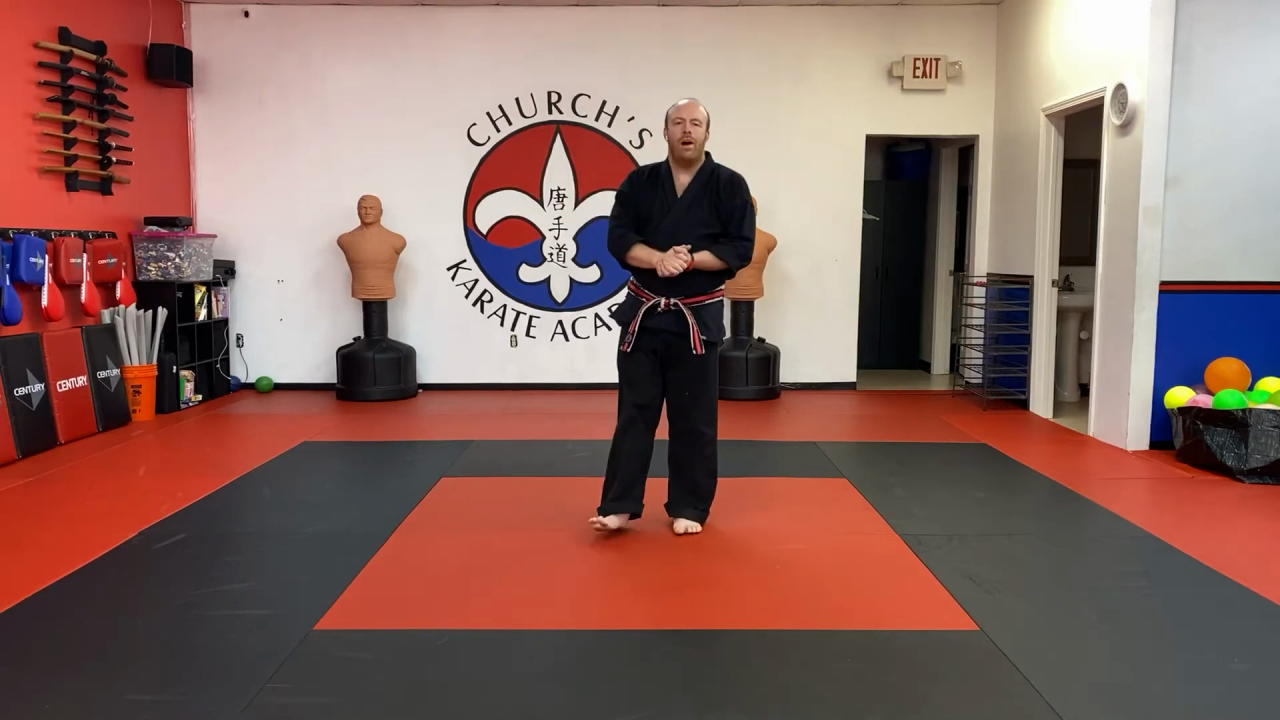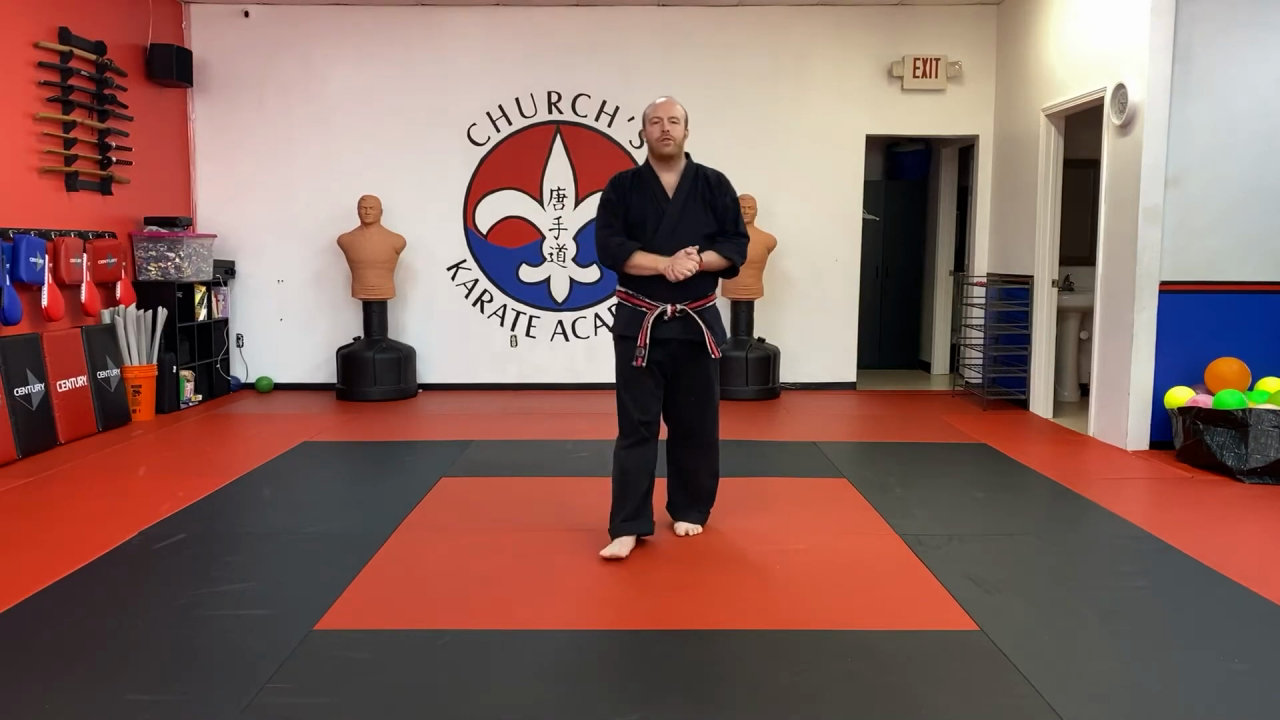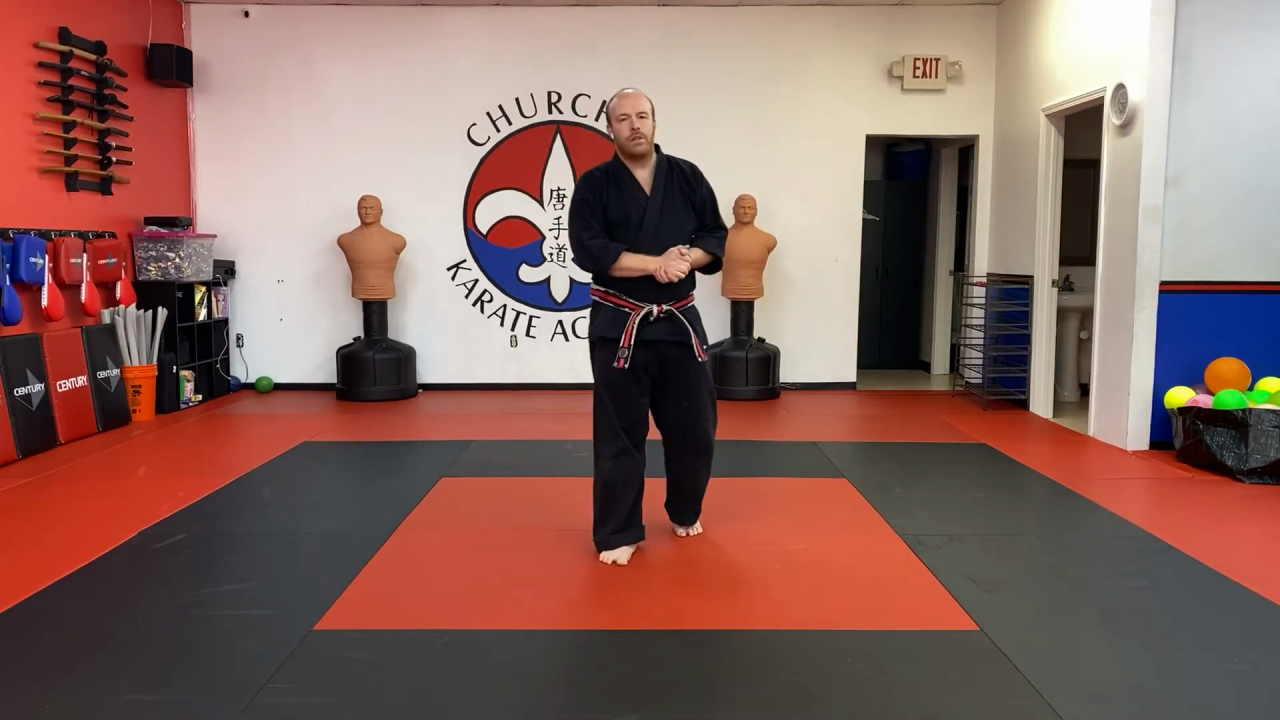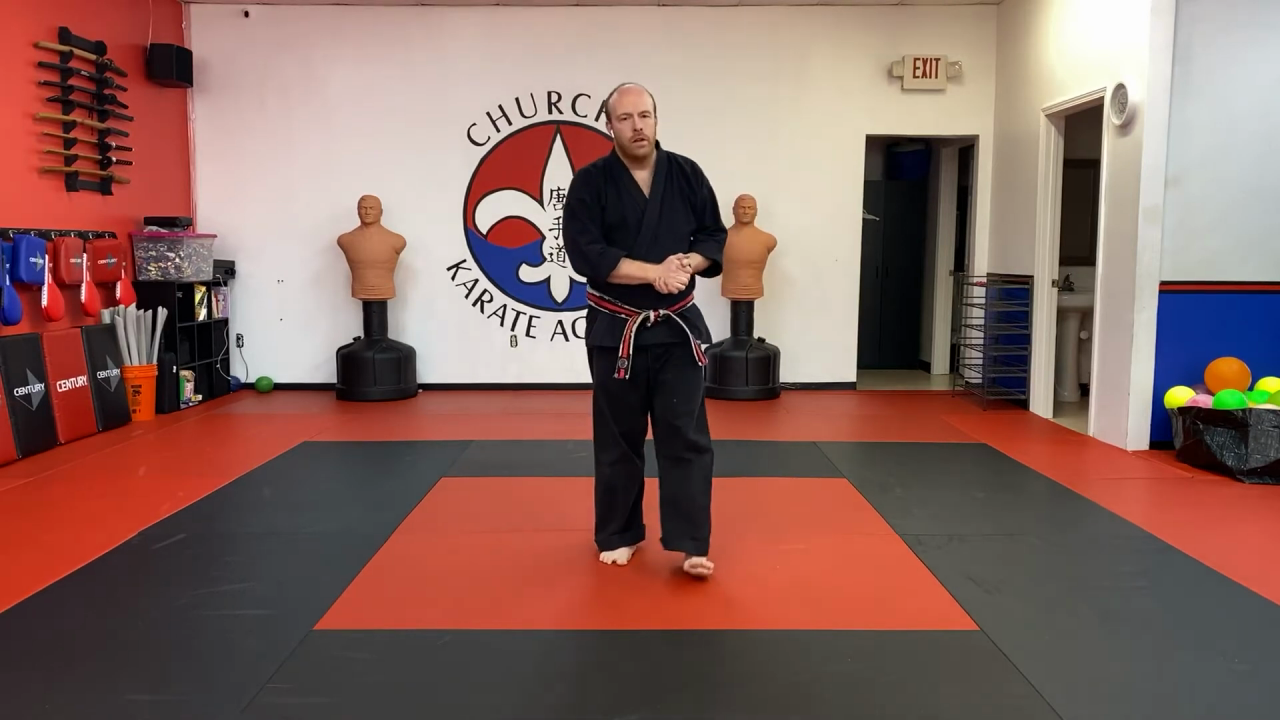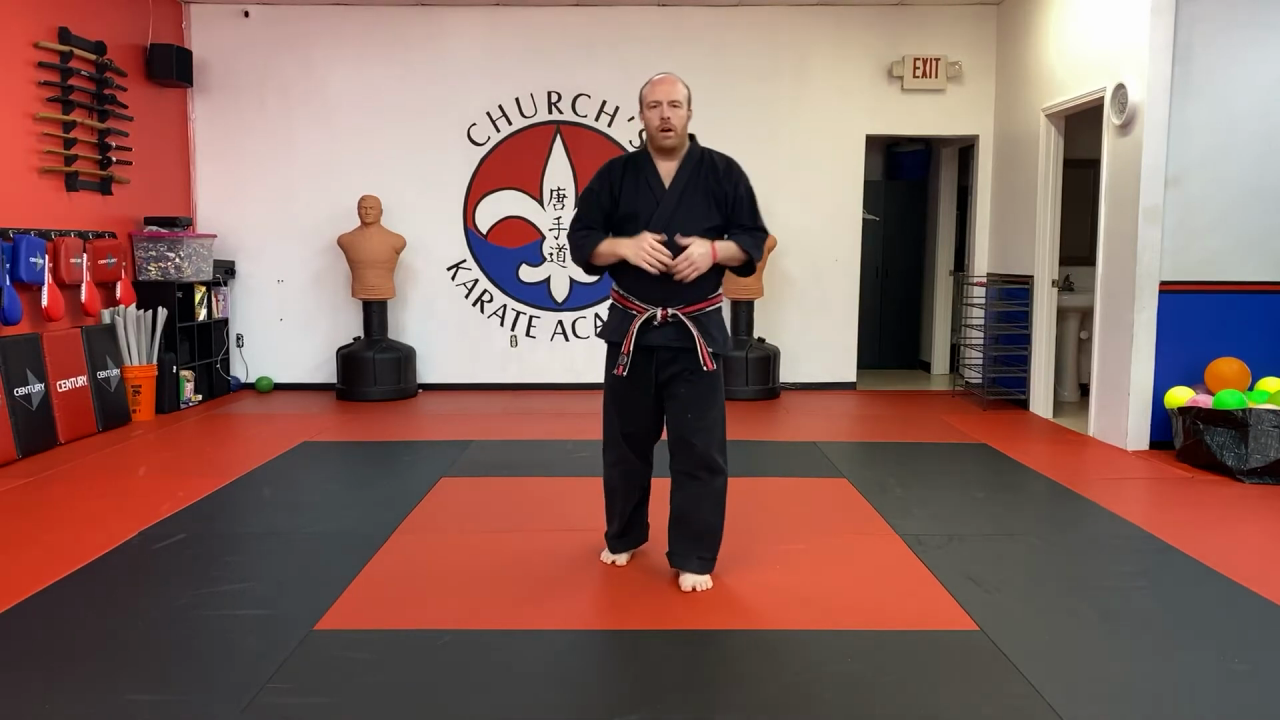
dt=0.4s
person 1, frame 1
left shoulder: (729, 185)
right shoulder: (640, 181)
left elbow: (739, 249)
right elbow: (618, 239)
left wrist: (689, 260)
right wrist: (658, 259)
left hip: (697, 316)
right hip: (643, 313)
left knee: (694, 418)
right knee: (635, 411)
left ankle: (689, 507)
right ankle: (619, 505)
person 1, frame 2
left shoulder: (714, 185)
right shoulder: (622, 187)
left elbow: (736, 247)
right elbow: (610, 248)
left wrist: (697, 262)
right wrist: (666, 263)
left hip: (696, 323)
right hip: (640, 323)
left knee: (696, 423)
right knee: (636, 425)
left ankle: (690, 509)
right ankle: (628, 526)
person 1, frame 3
left shoulder: (687, 176)
right shoulder: (594, 184)
left elbow: (715, 237)
right elbow: (590, 250)
left wrist: (687, 259)
right wrist: (656, 263)
left hip: (678, 322)
right hip: (618, 324)
left knee: (693, 426)
right knee: (619, 433)
left ankle: (685, 511)
right ankle: (619, 533)
person 1, frame 4
left shoulder: (687, 174)
right shoulder: (590, 182)
left elbow: (714, 237)
right elbow: (587, 254)
left wrist: (687, 265)
right wrist: (654, 272)
left hip: (677, 326)
right hip: (616, 328)
left knee: (685, 435)
right knee: (618, 438)
left ankle: (689, 543)
right ankle: (618, 533)
person 1, frame 5
left shoulder: (722, 172)
right shoulder: (616, 173)
left elbow: (753, 238)
right elbow: (581, 238)
left wrist: (713, 250)
right wrist: (624, 246)
left hip: (695, 330)
right hip: (632, 328)
left knee: (699, 447)
right knee: (626, 439)
left ankle: (693, 557)
right ankle: (624, 535)
